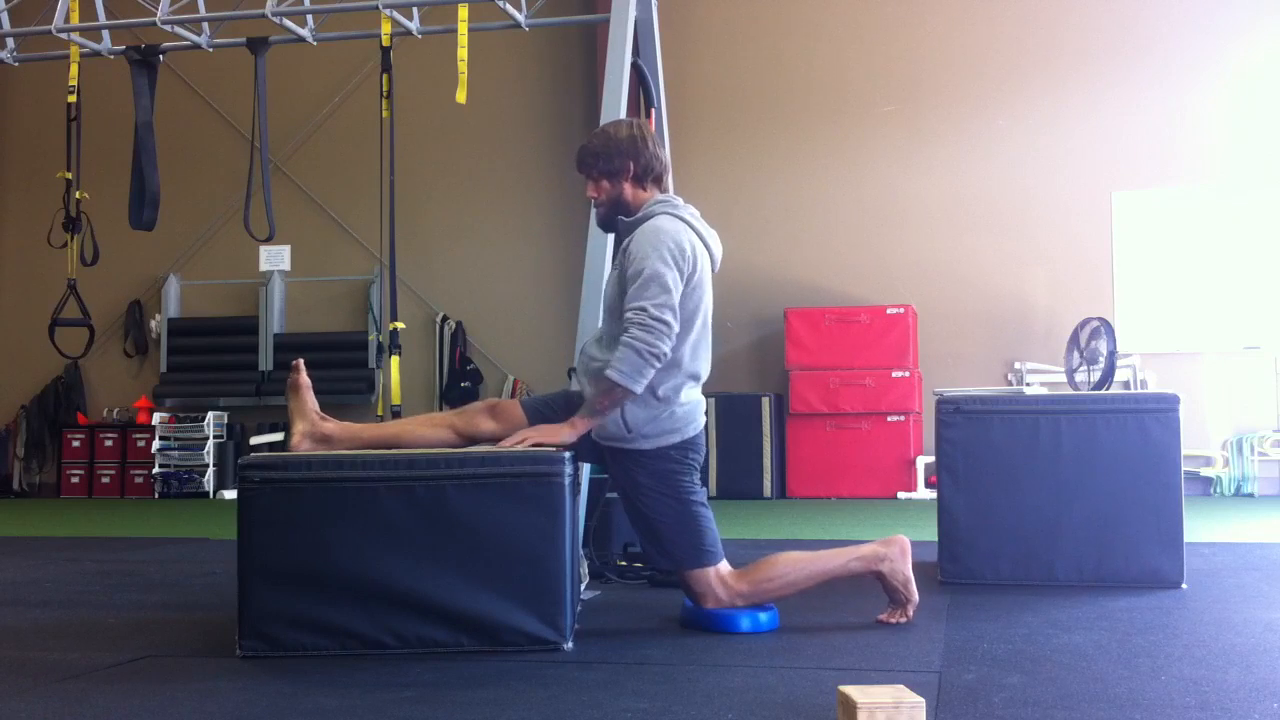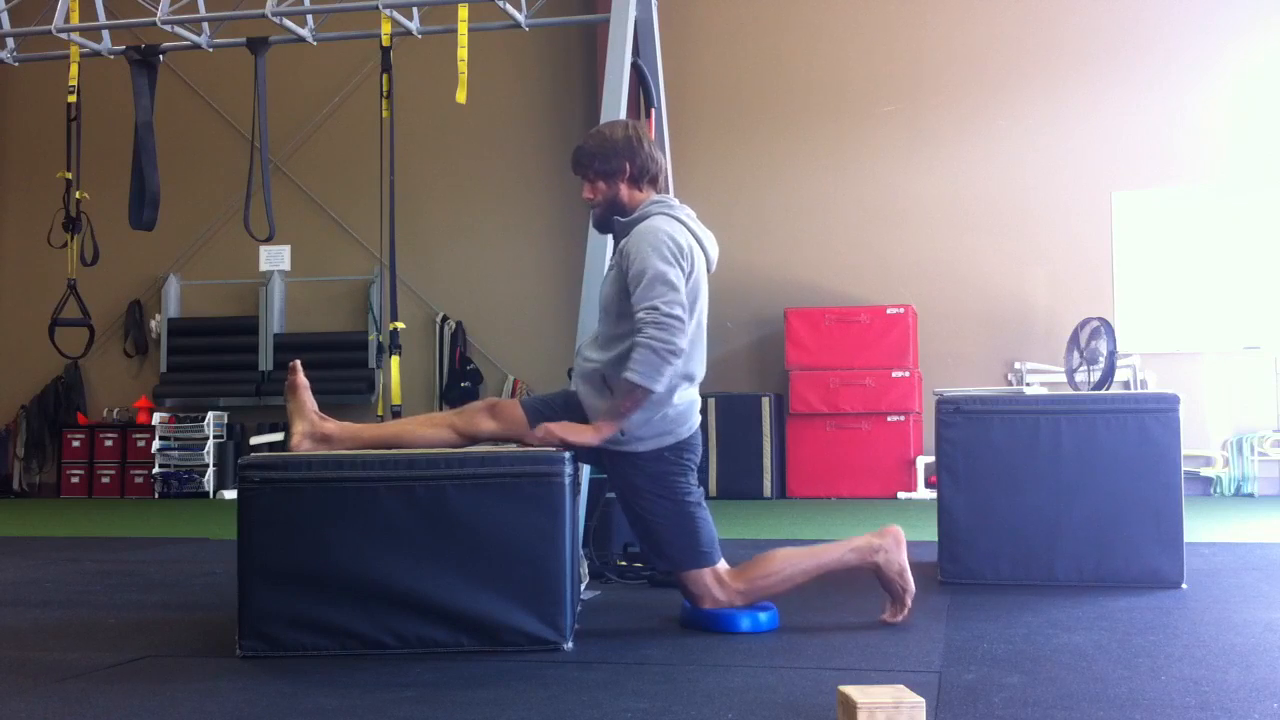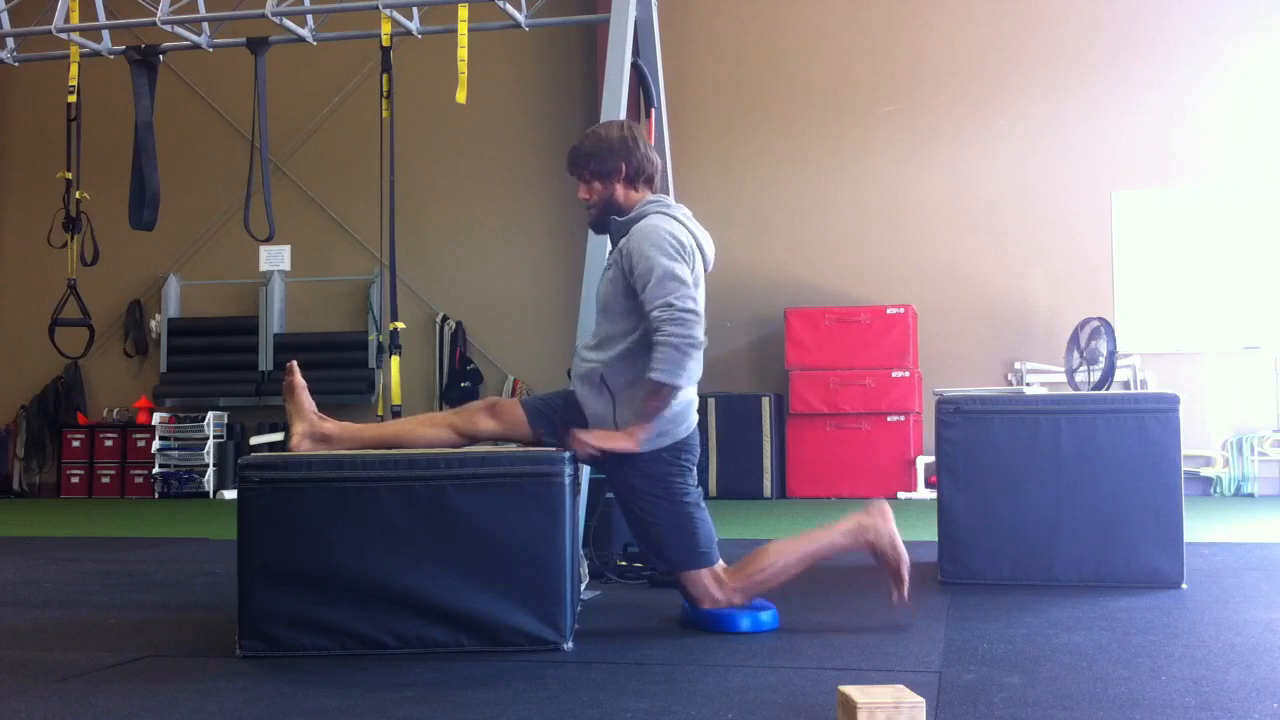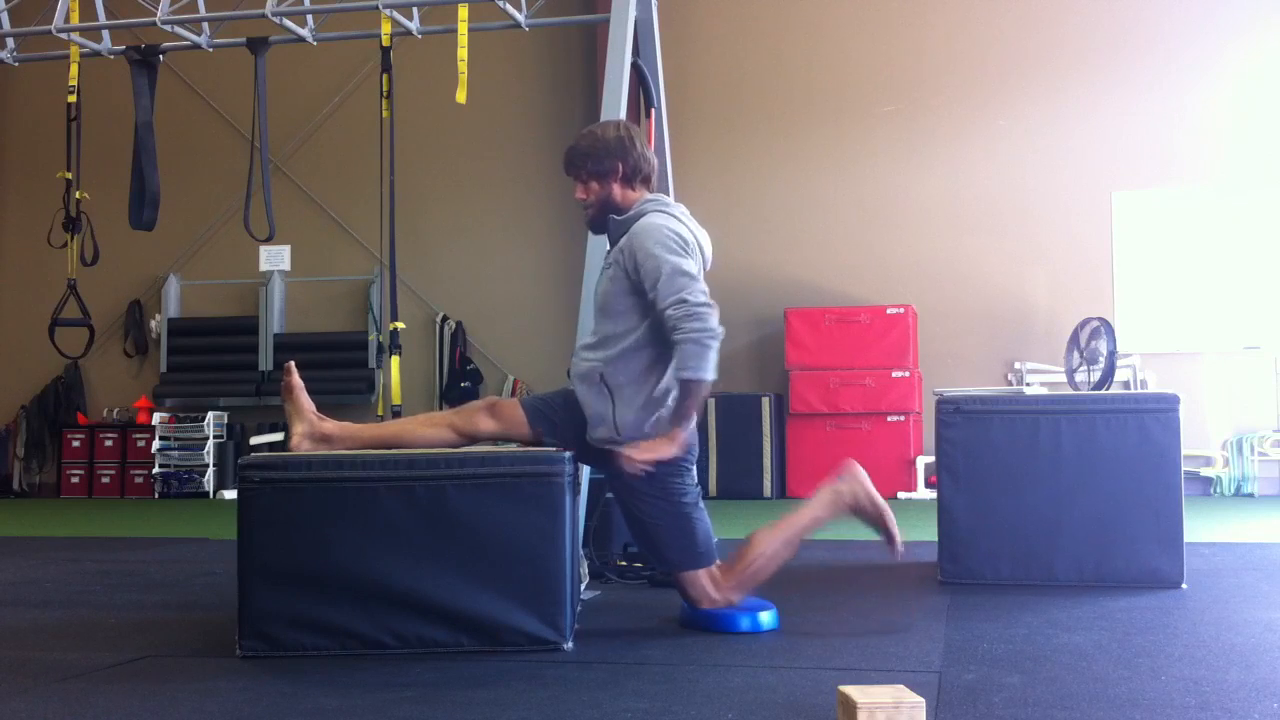
dt=0.1s
person 1, frame 1
left shoulder: (658, 235)
right shoulder: (658, 230)
left elbow: (647, 349)
left wrist: (580, 425)
right wrist: (584, 416)
left hip: (648, 434)
right hip: (624, 417)
left knee: (722, 594)
right knee: (486, 417)
left ankle: (879, 557)
right ankle: (328, 434)
person 1, frame 2
left shoulder: (655, 236)
right shoulder: (653, 230)
left elbow: (661, 346)
left wrist: (600, 427)
right wrist: (596, 417)
left hip: (645, 435)
right hip: (619, 414)
left knee: (719, 593)
right knee: (487, 416)
left ankle: (873, 549)
right ankle: (328, 435)
person 1, frame 3
left shoulder: (653, 234)
right shoulder: (644, 231)
left elbow: (682, 341)
left wrist: (632, 431)
left hip: (643, 432)
right hip: (603, 409)
left knee: (719, 592)
right knee: (484, 416)
left ankle: (861, 530)
right ankle: (329, 435)
person 1, frame 4
left shoulder: (654, 232)
right shoulder: (640, 231)
left elbow: (701, 335)
left wrist: (671, 436)
left hip: (644, 433)
right hip: (602, 412)
left knee: (715, 592)
right knee: (484, 417)
left ankle: (841, 493)
right ankle: (330, 435)
